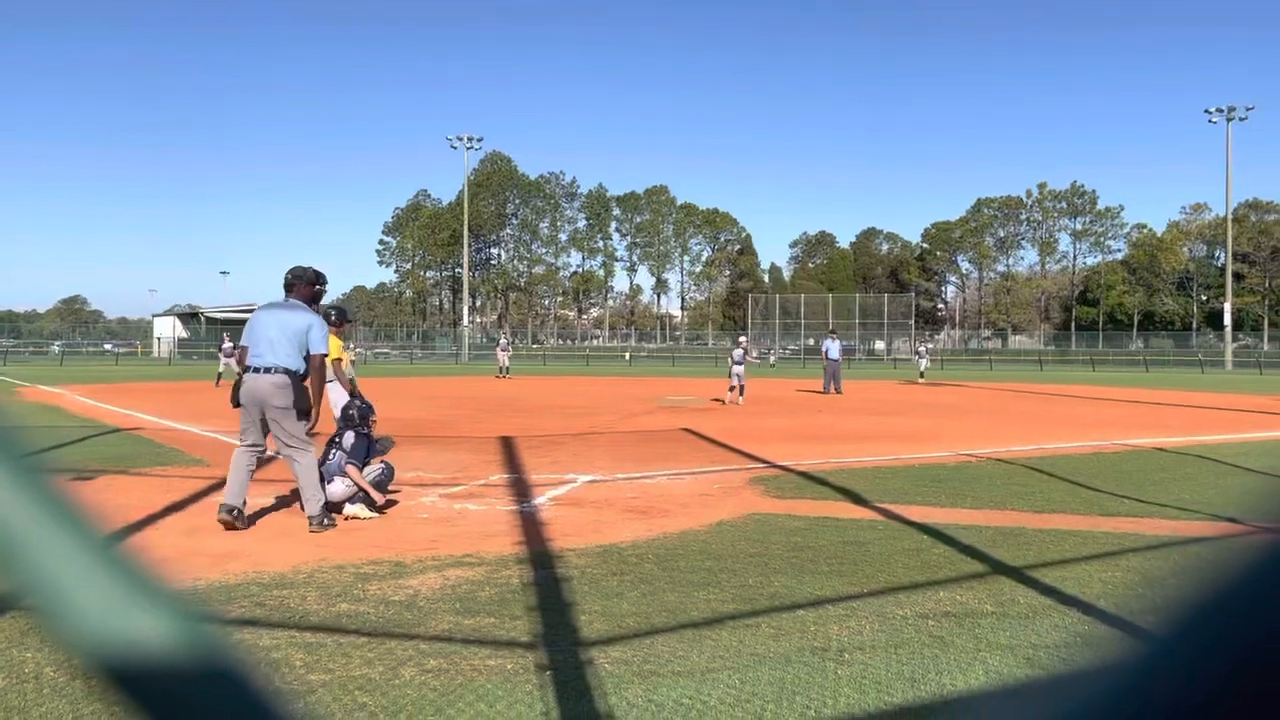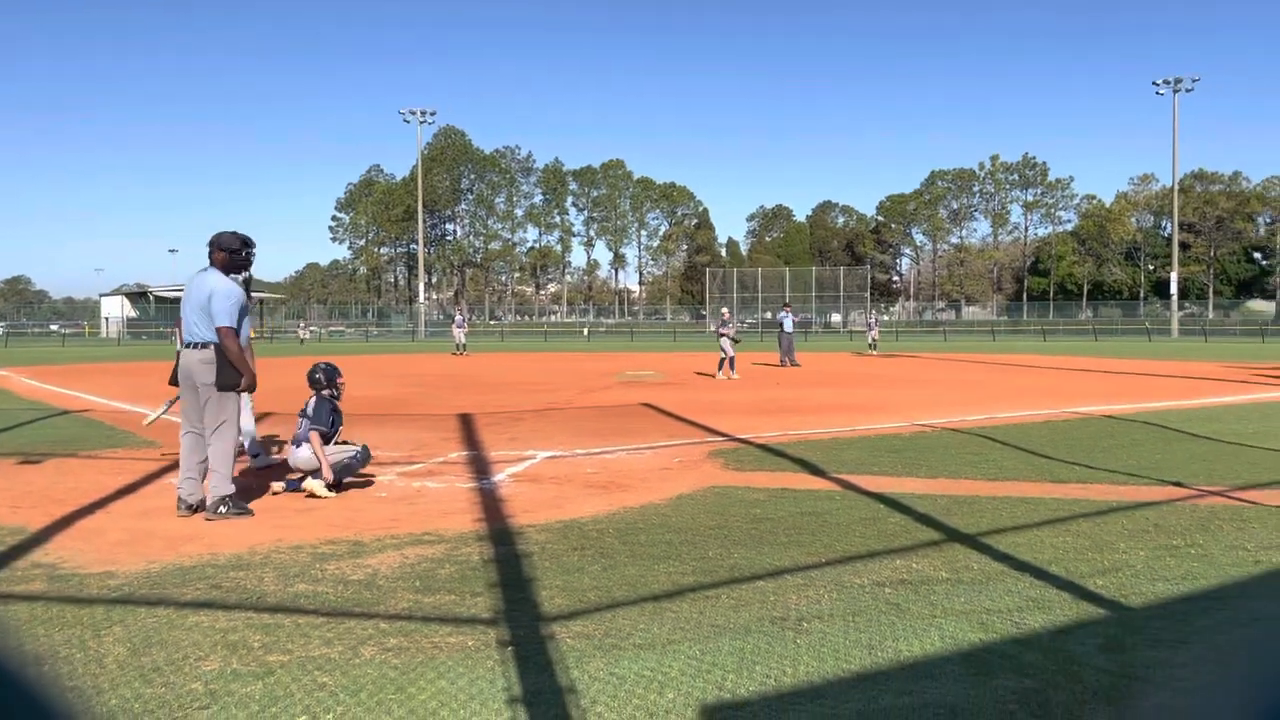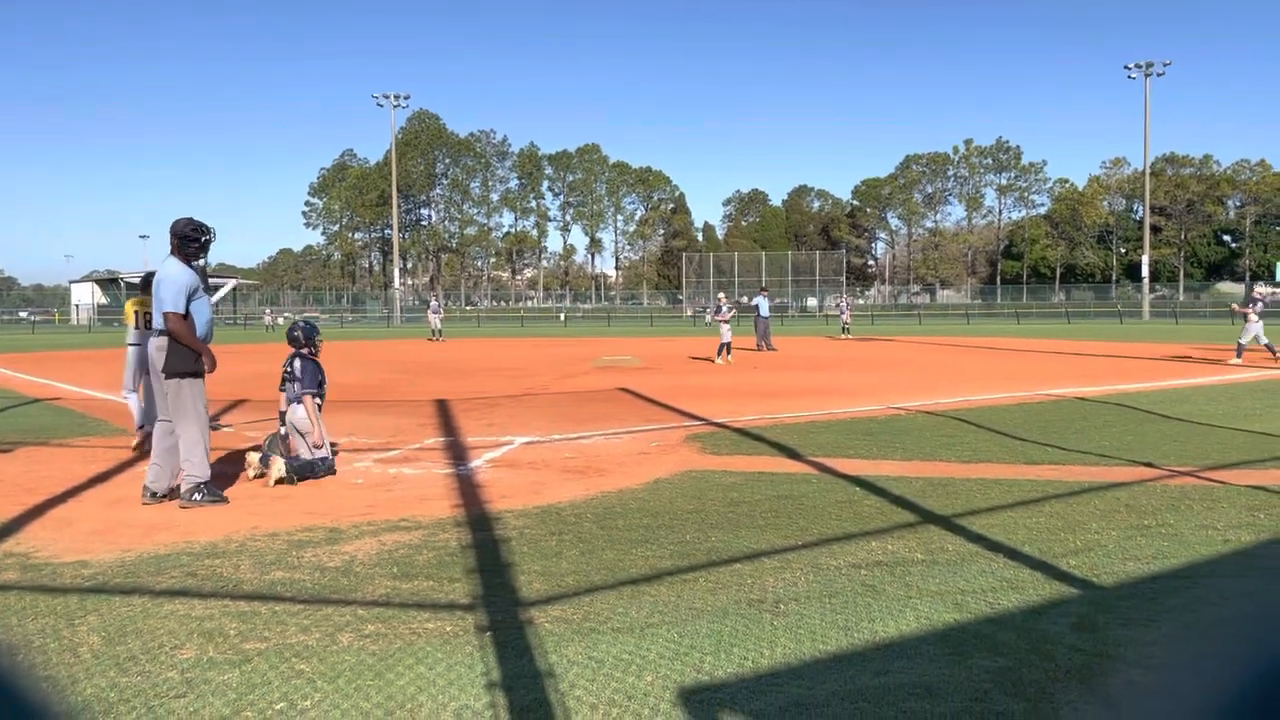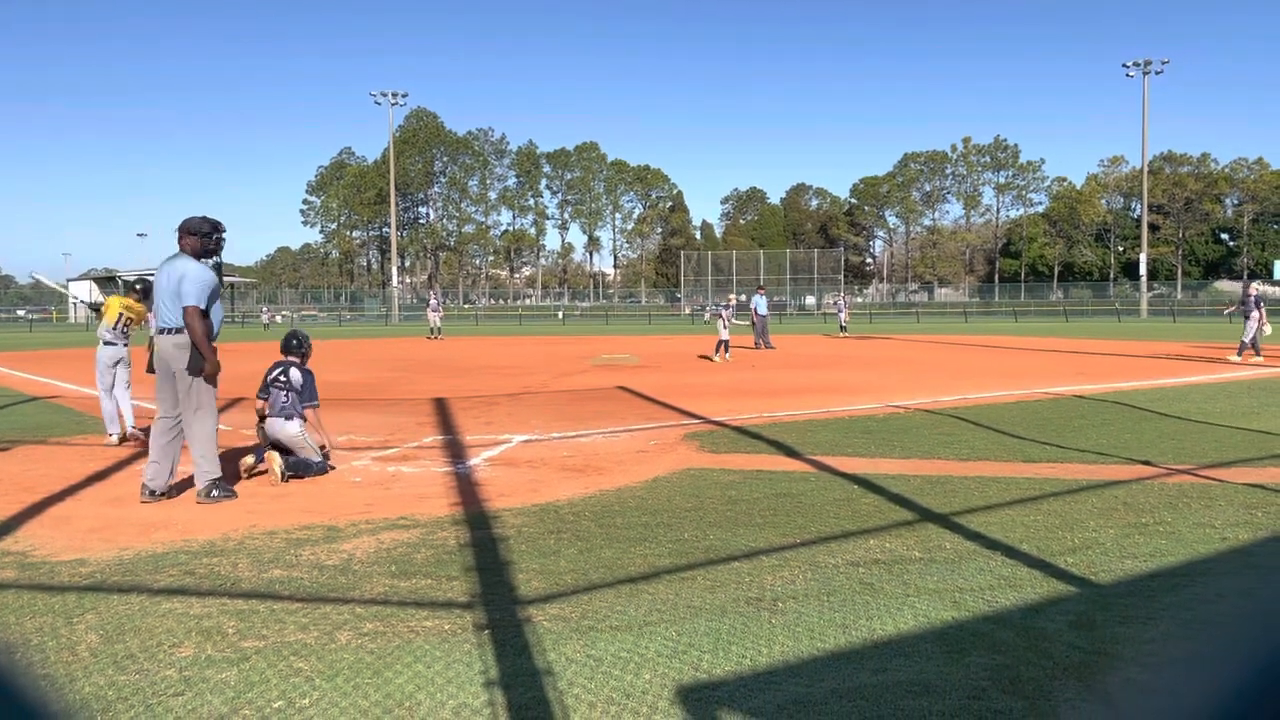
dt=1s
person 1, frame 1
left shoulder: (261, 312)
right shoulder: (312, 319)
left elbow: (242, 354)
right elbow: (316, 365)
right wrist: (315, 405)
left hip: (250, 382)
right hip: (283, 386)
left knee: (248, 447)
right knee: (300, 451)
left ankle: (231, 506)
right ankle: (316, 515)
person 1, frame 2
left shoulder: (194, 281)
right shoulder: (226, 288)
left elbow: (184, 326)
right elbow: (226, 336)
right wrist: (248, 371)
left hip: (187, 358)
right hip: (214, 362)
left knee: (192, 430)
right knee: (222, 431)
left ankle: (188, 498)
right ankle: (220, 500)
person 1, frame 3
left shoulder: (183, 269)
right shoulder: (176, 274)
right elbow: (173, 323)
right wrist: (204, 350)
left hip: (168, 351)
right hip: (176, 352)
left knee: (169, 419)
right knee: (192, 418)
left ankle: (157, 485)
right ankle: (195, 487)
person 1, frame 4
left shoulder: (165, 268)
right shoulder: (198, 271)
right elbow: (193, 318)
right wrist: (210, 357)
left hip: (163, 344)
right hip: (187, 347)
left knee: (167, 416)
right knee: (201, 415)
left ankle: (155, 483)
right ankle: (208, 484)
